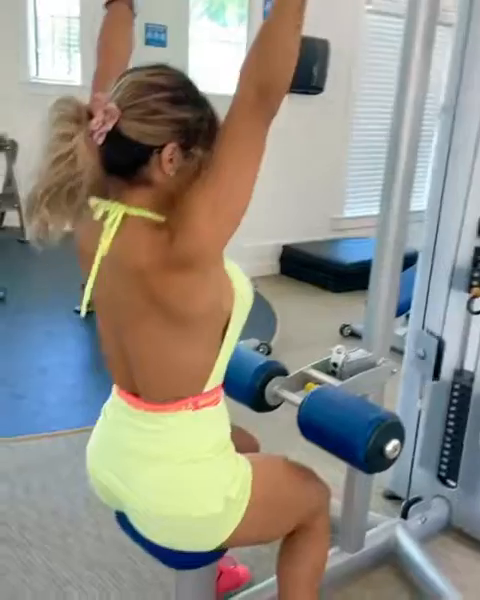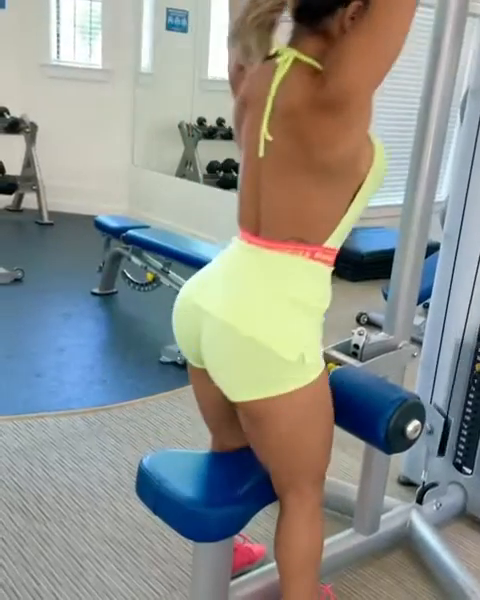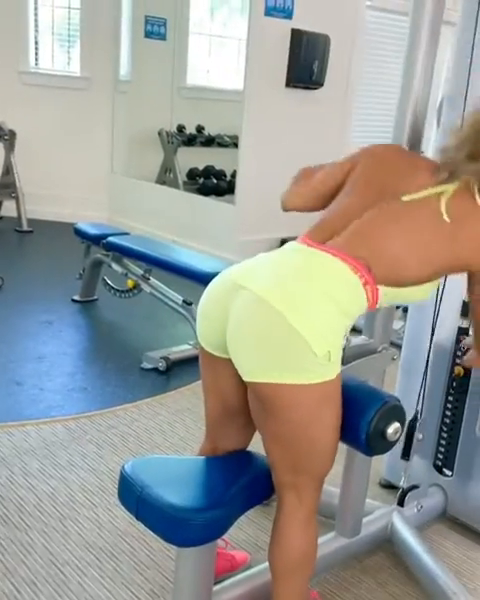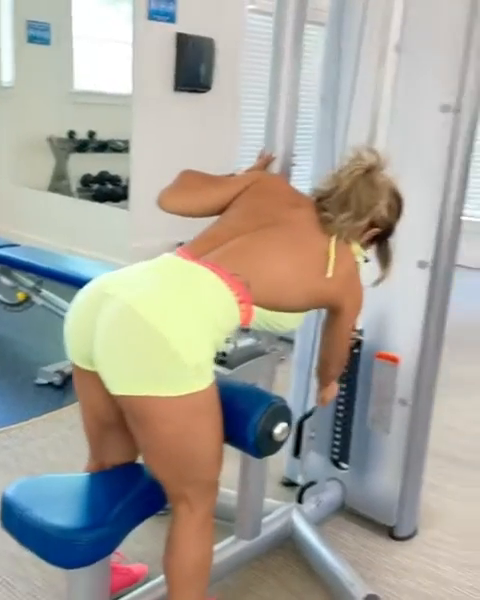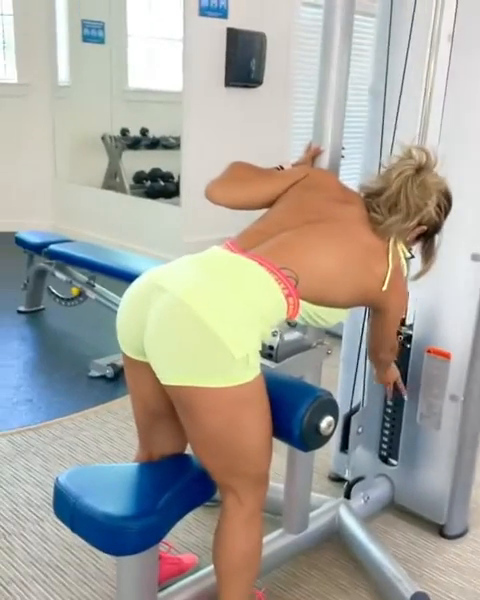
dt=0.7s
person 1, frame 1
left shoulder: (95, 216)
right shoulder: (180, 252)
left elbow: (109, 99)
right elbow: (261, 98)
left hip: (112, 460)
right hip: (177, 495)
left knee: (239, 448)
right knee: (312, 501)
person 1, frame 2
left shoulder: (254, 74)
right shoulder: (334, 96)
left hip: (205, 299)
right hip: (266, 328)
left knee: (231, 449)
right knee: (303, 494)
person 1, frame 3
left shoulder: (388, 158)
left elbow: (294, 196)
left hip: (231, 286)
right hip: (295, 323)
left knee: (221, 450)
right knee: (299, 494)
person 1, frame 4
left shoulder: (270, 187)
right shoulder: (344, 277)
left elbow: (172, 196)
right elbow: (331, 364)
right wrist: (327, 386)
left hip: (98, 299)
right hip: (162, 333)
left knee: (107, 467)
right knee: (195, 503)
person 1, frame 5
left shoulder: (320, 182)
right shoulder: (389, 275)
left elbow: (220, 188)
right elbow: (381, 354)
right wrist: (387, 371)
left hip: (149, 290)
right hip: (210, 325)
left knee: (157, 455)
right knee: (245, 494)
